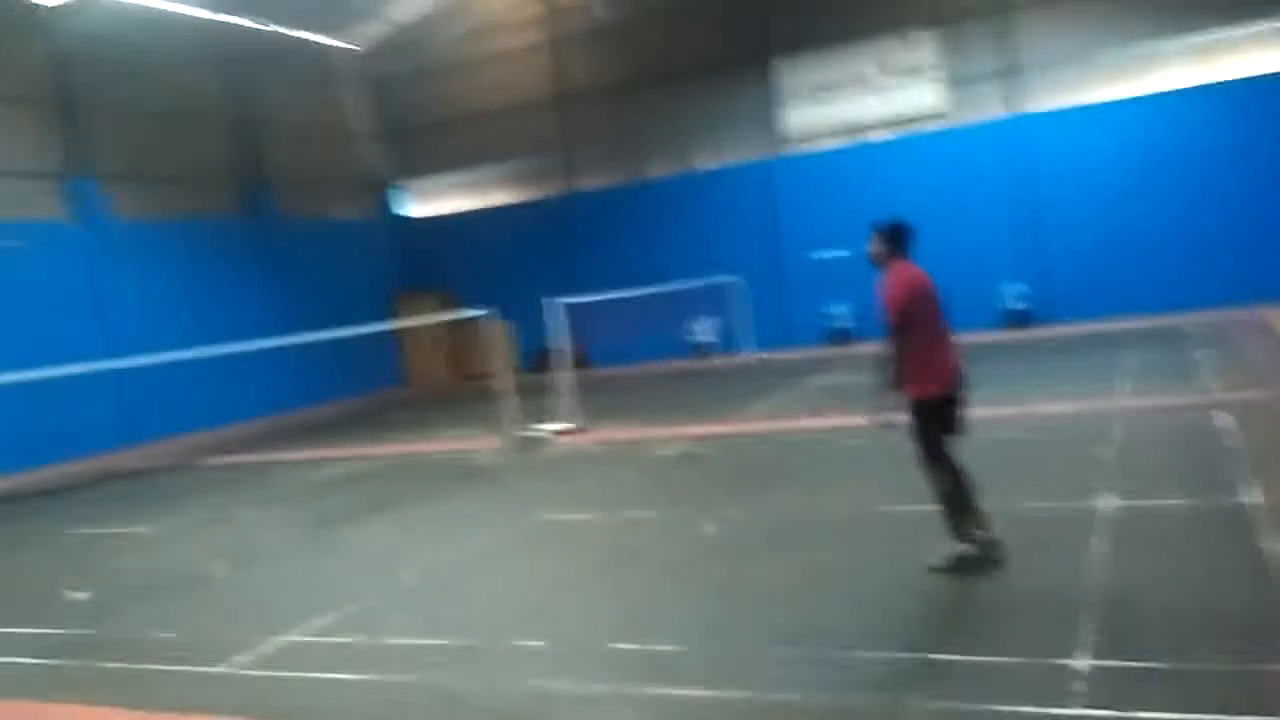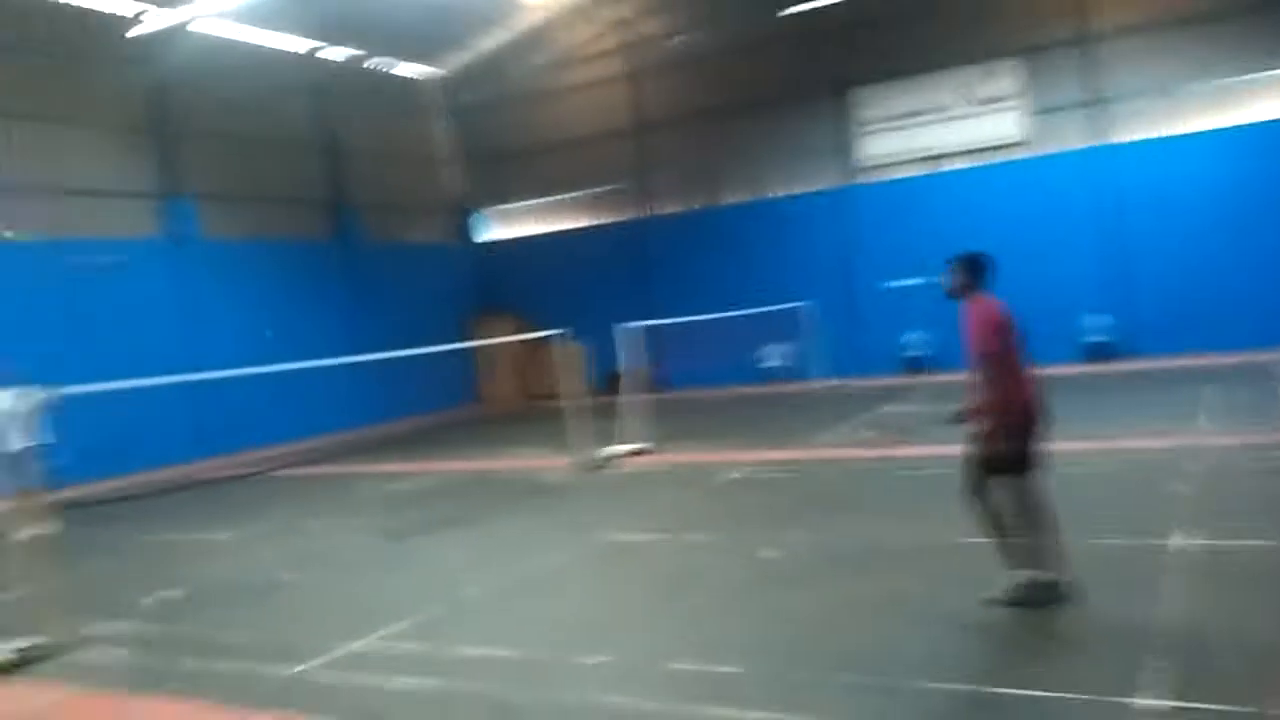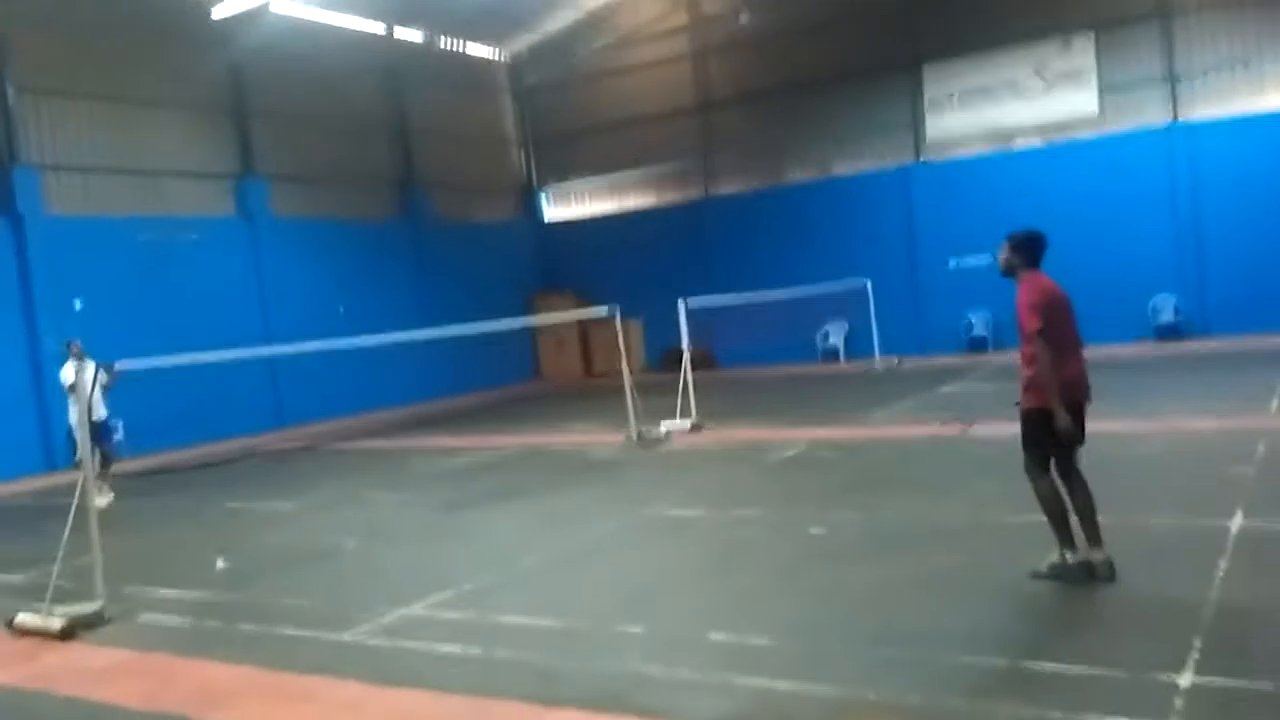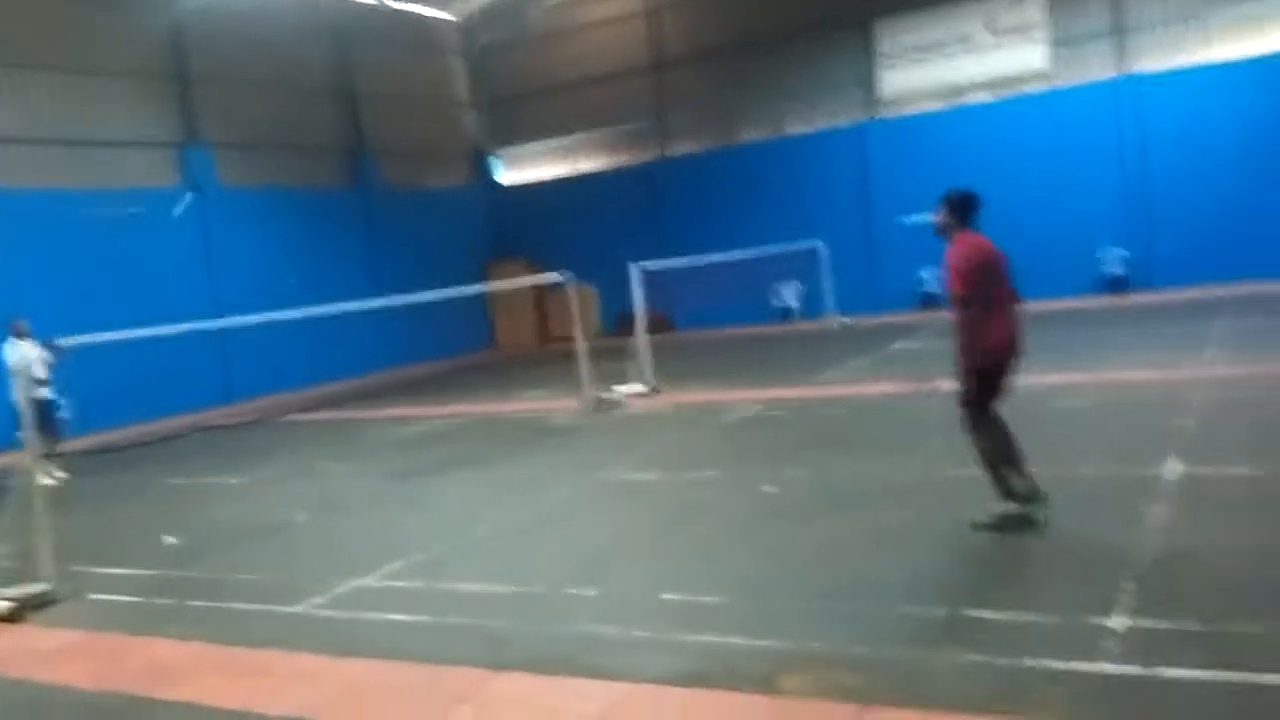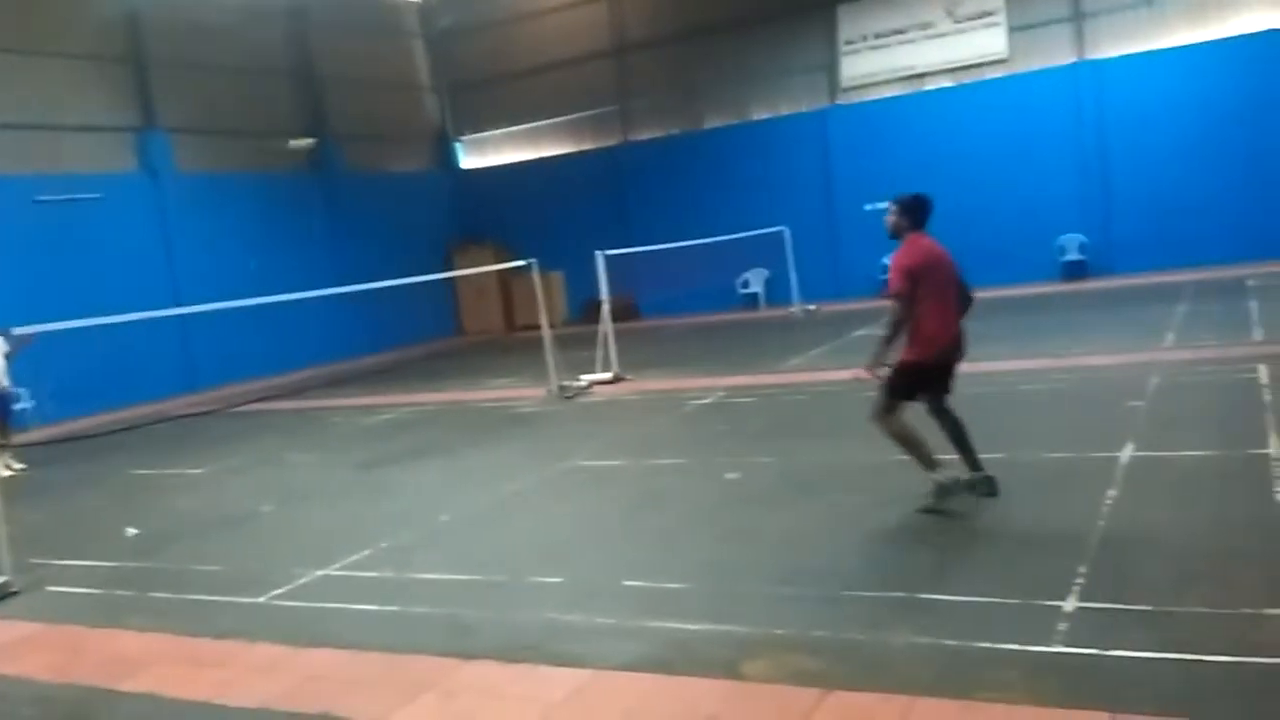
dt=0.2s
person 1, frame 1
left shoulder: (894, 284)
right shoulder: (916, 278)
left elbow: (897, 347)
left wrist: (893, 388)
left hip: (926, 384)
right hip: (945, 377)
left knee: (933, 461)
right knee: (940, 457)
left ankle: (964, 546)
right ankle: (979, 534)
person 1, frame 2
left shoulder: (978, 313)
right shoulder: (992, 309)
left elbow: (992, 372)
left wrist: (998, 432)
right wrist: (978, 406)
left hip: (1004, 416)
right hip: (1021, 410)
left knee: (978, 488)
right knee: (1025, 491)
left ankle: (1024, 574)
right ankle: (1047, 575)
person 1, frame 3
left shoulder: (1029, 293)
right shoulder: (1047, 288)
left elbow: (1043, 352)
left wrist: (1057, 408)
left hip: (1047, 398)
right hip: (1071, 391)
left knee: (1038, 470)
right knee: (1067, 468)
left ankle: (1070, 557)
right ankle: (1096, 555)
person 1, frame 4
left shoulder: (958, 254)
right shoulder: (987, 248)
left elbow: (964, 315)
right elbow: (1011, 297)
left wrist: (966, 372)
left hip: (981, 353)
right hip: (1002, 345)
left knee: (978, 424)
right knee: (985, 417)
left ankle: (1013, 506)
right ankle: (1022, 483)
person 1, frame 5
left shoulder: (905, 257)
right shoulder: (938, 252)
left elbow: (900, 314)
right elbow: (966, 297)
left wrist: (880, 353)
left hip: (924, 348)
right hip: (948, 345)
left knee: (884, 412)
right knee: (937, 405)
left ankle: (941, 477)
right ankle: (978, 474)
